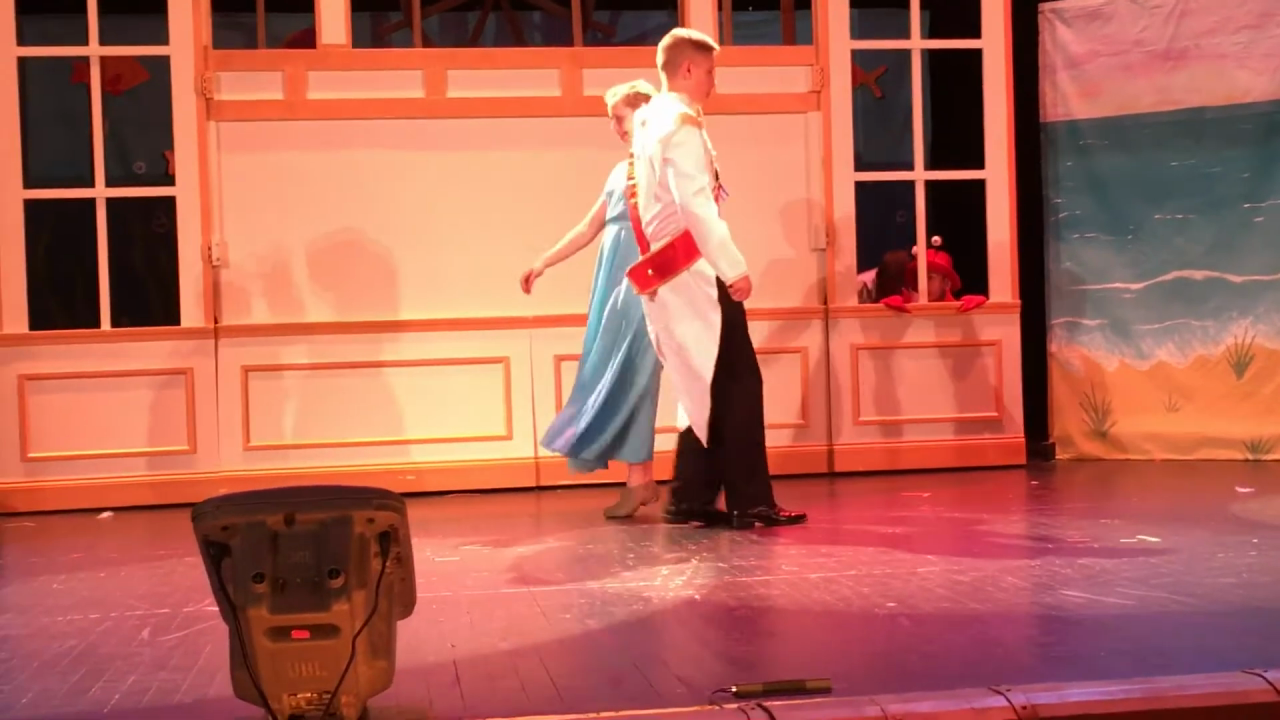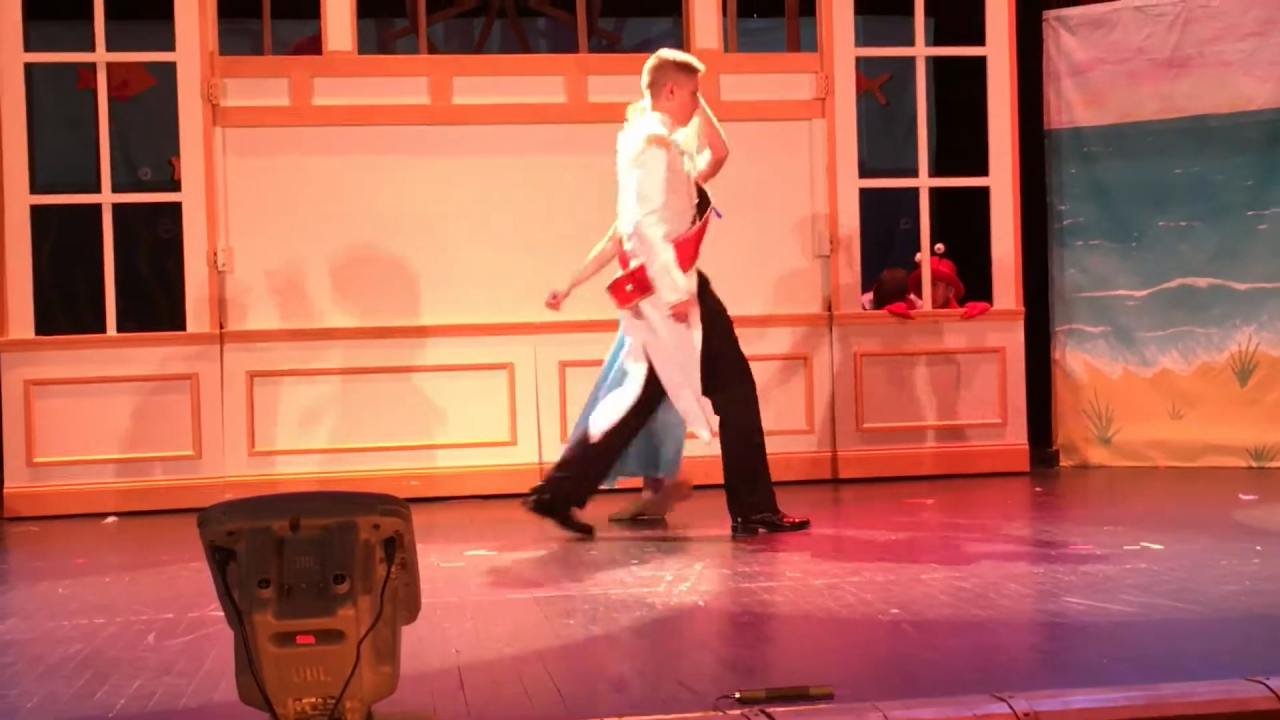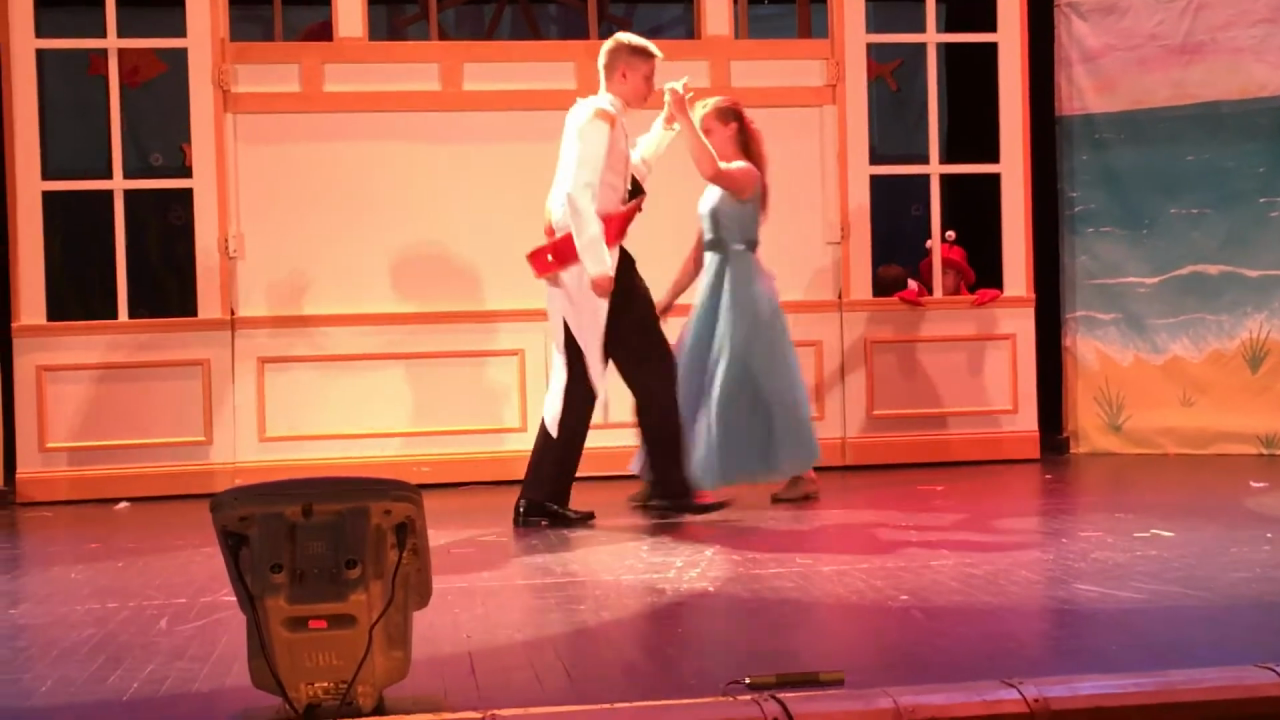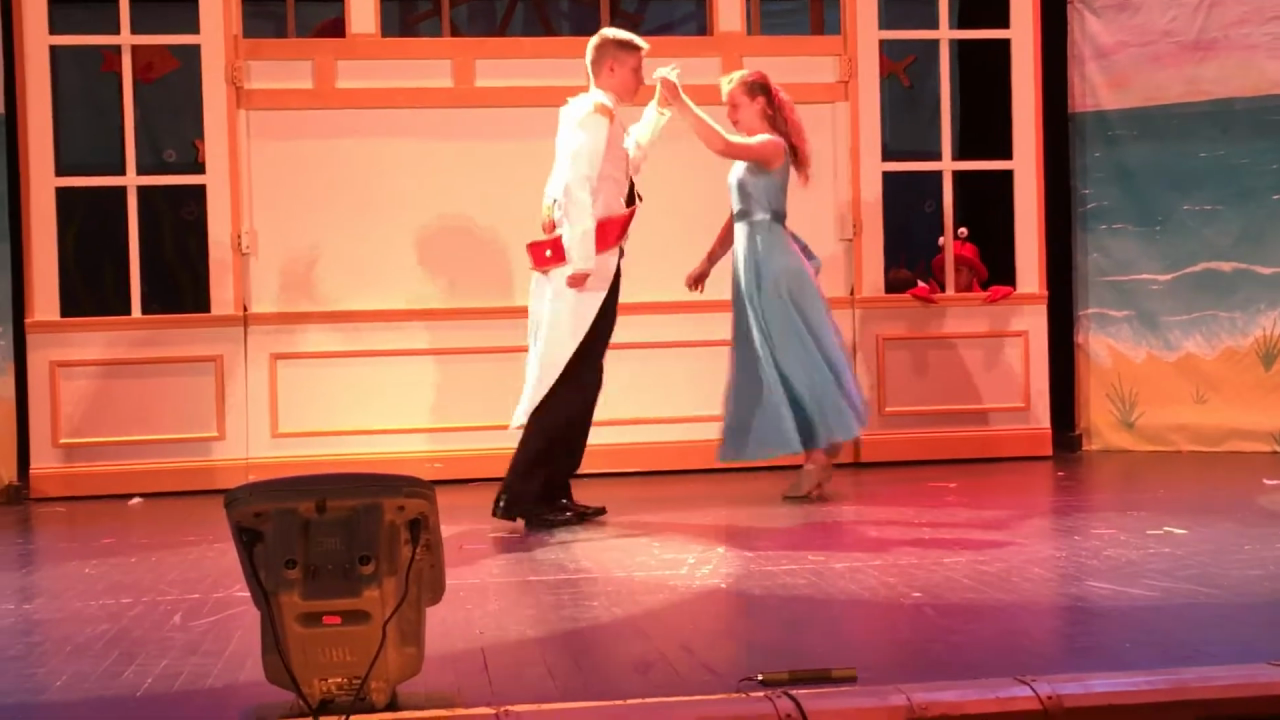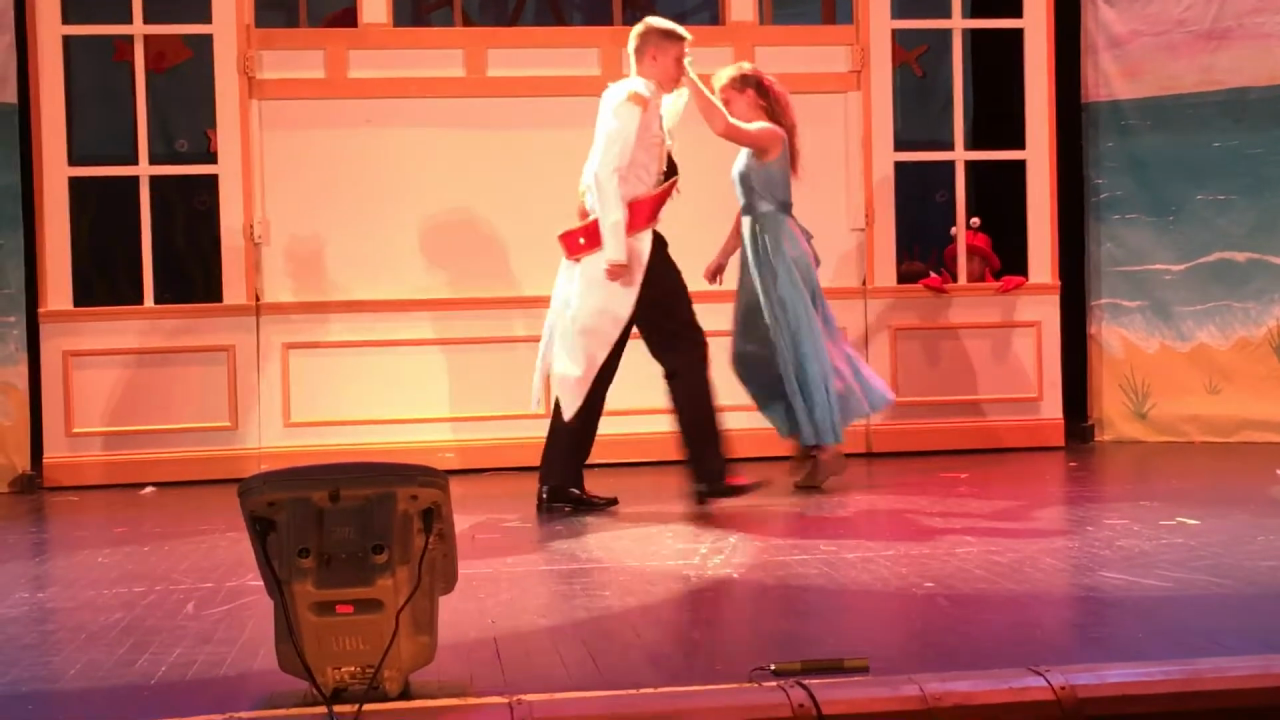
dt=0.3s
person 1, frame 1
left shoulder: (651, 119)
right shoulder: (681, 122)
right elbow: (696, 203)
right wrist: (733, 267)
left hip: (670, 268)
right hip: (691, 267)
left knee: (709, 383)
right knee: (737, 380)
left ankle: (692, 497)
right ankle: (750, 503)
person 1, frame 2
left shoulder: (644, 137)
right shoulder: (653, 141)
right elbow: (650, 220)
right wrist: (677, 288)
left hip: (648, 284)
right hip: (666, 282)
left knee: (648, 393)
right knee: (732, 387)
left ankle: (558, 492)
right ankle: (755, 509)
person 1, frame 3
left shoulder: (605, 120)
right shoulder: (598, 118)
left elbow: (629, 170)
right elbow: (579, 192)
left wrist: (667, 124)
right wrist: (600, 264)
left hip: (587, 262)
right hip: (594, 261)
left knee: (579, 381)
right knee: (651, 367)
left ankle: (541, 499)
right ankle: (671, 488)
person 1, frame 4
left shoulder: (590, 115)
right shoulder: (595, 112)
left elbow: (625, 160)
right elbow: (574, 185)
left wrist: (658, 110)
right wrist: (583, 258)
left hip: (584, 258)
right hip: (590, 259)
left knee: (570, 377)
right knee: (578, 378)
left ankle: (547, 492)
right ankle: (520, 490)
person 1, frame 5
left shoulder: (634, 102)
right shoulder: (632, 100)
left elbow: (653, 155)
right elbow: (604, 173)
left wrist: (685, 93)
right wrist: (619, 248)
left hip: (621, 245)
right hip: (628, 245)
left knee: (592, 361)
right knee: (684, 348)
left ankle: (559, 482)
right ankle: (707, 472)
person 2, frame 1
right shoulder: (619, 171)
right elbow: (588, 229)
right wrist: (542, 264)
right hip: (612, 272)
left knee: (628, 371)
right knee: (609, 372)
left ankle: (639, 477)
right ankle: (639, 476)
person 2, frame 2
left shoulder: (689, 181)
left elbow: (719, 153)
right elbow: (610, 244)
right wrist: (569, 284)
left ankle: (666, 480)
right ankle: (655, 490)
person 2, frame 3
left shoulder: (744, 173)
right shoulder: (715, 184)
left elbow: (712, 170)
right elbow: (701, 249)
left wrist: (684, 117)
right wrist: (672, 294)
left hip: (742, 286)
right hip: (716, 286)
left knee: (760, 382)
right knee: (693, 378)
left ankle: (802, 473)
right ankle: (687, 473)
person 2, frame 4
left shoulder: (769, 145)
right shoulder: (750, 153)
left elbow: (719, 142)
right elbow: (736, 218)
left wrist: (679, 100)
right wrist: (705, 264)
left hip: (770, 257)
right hip: (756, 259)
left knee: (794, 353)
right knee: (772, 360)
left ankle: (820, 458)
right ankle: (823, 447)
person 2, frame 5
left shoulder: (769, 135)
right shoulder: (752, 146)
left elbow: (723, 127)
left wrist: (690, 81)
right wrist: (723, 256)
left hip: (778, 249)
right hip: (760, 252)
left knee: (800, 348)
right knee: (752, 354)
left ankle: (825, 447)
right ankle: (813, 441)
